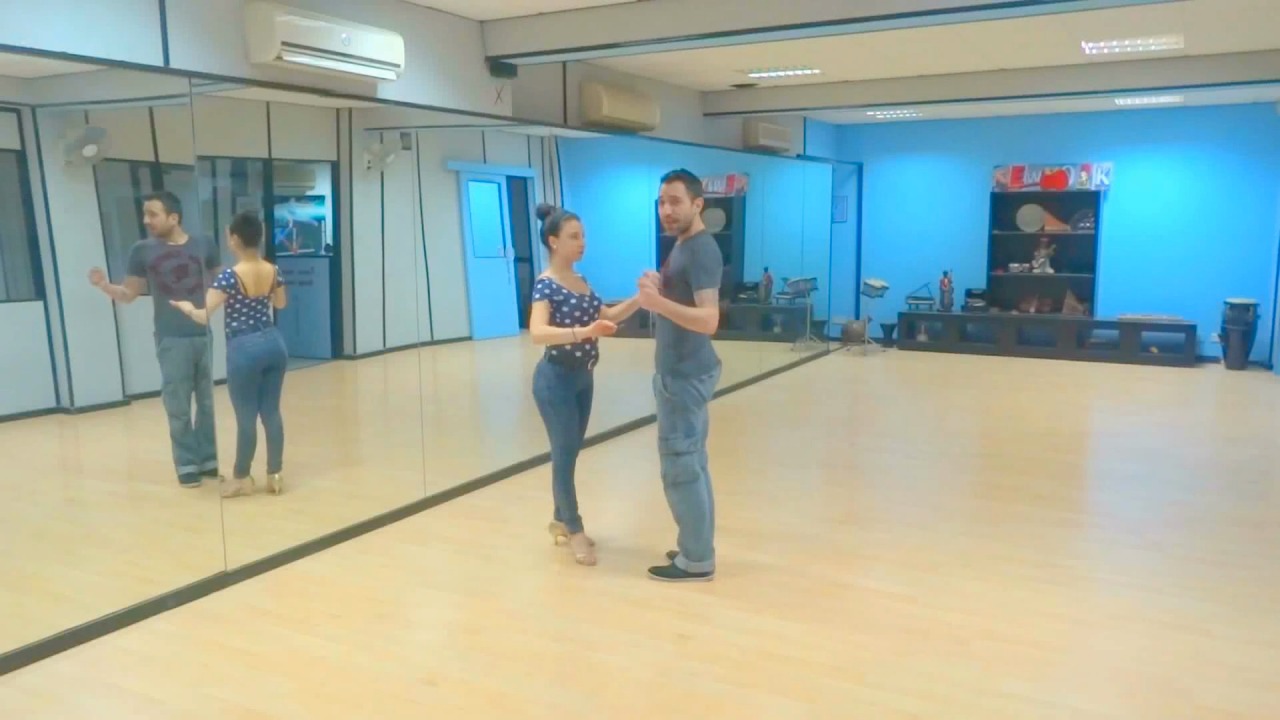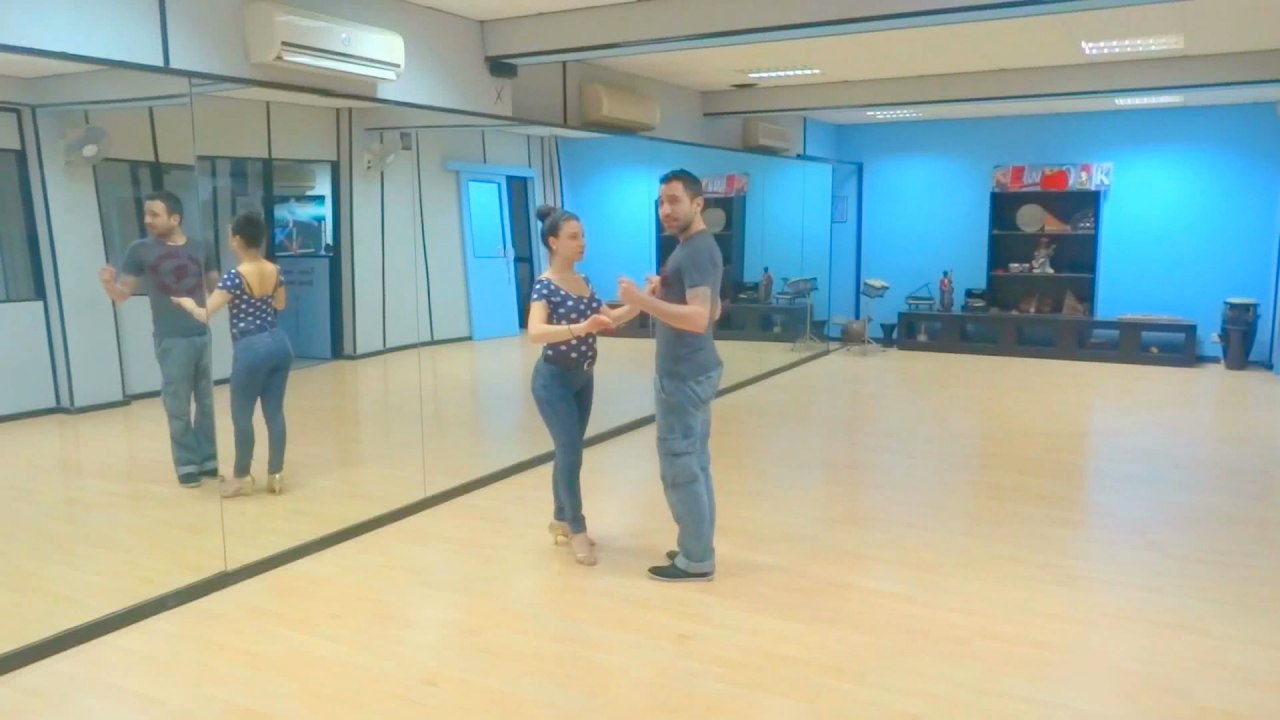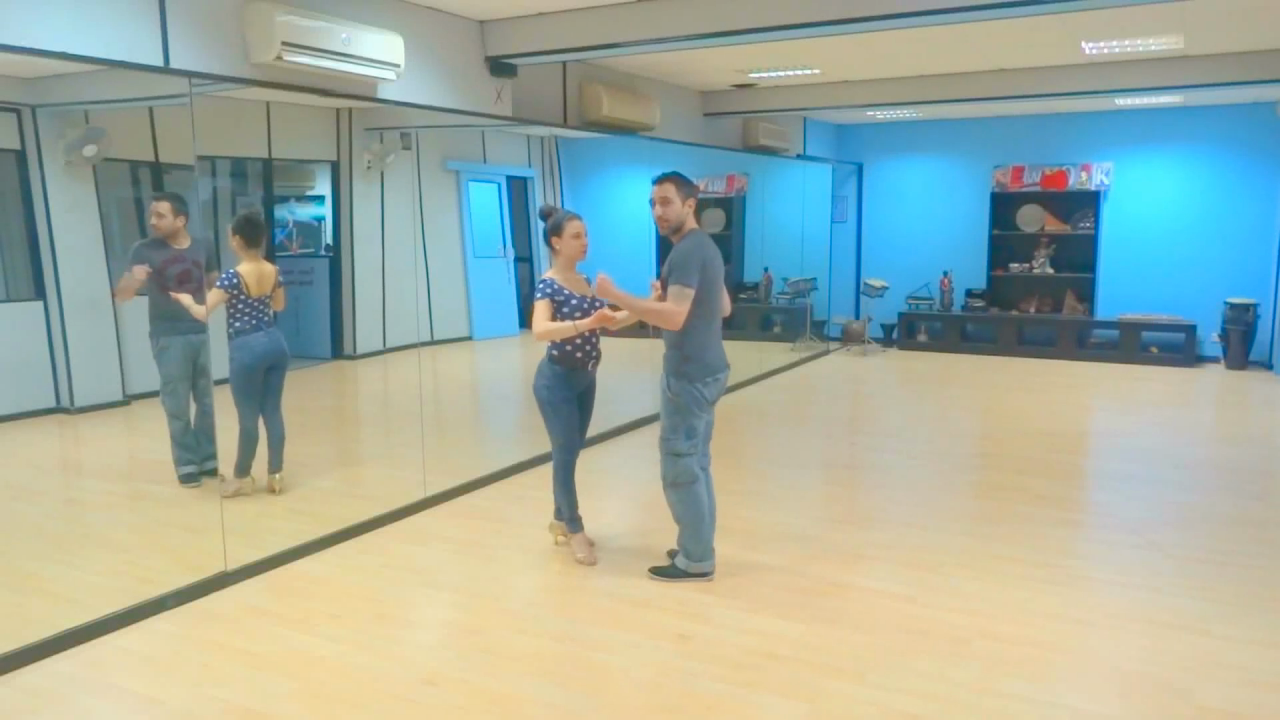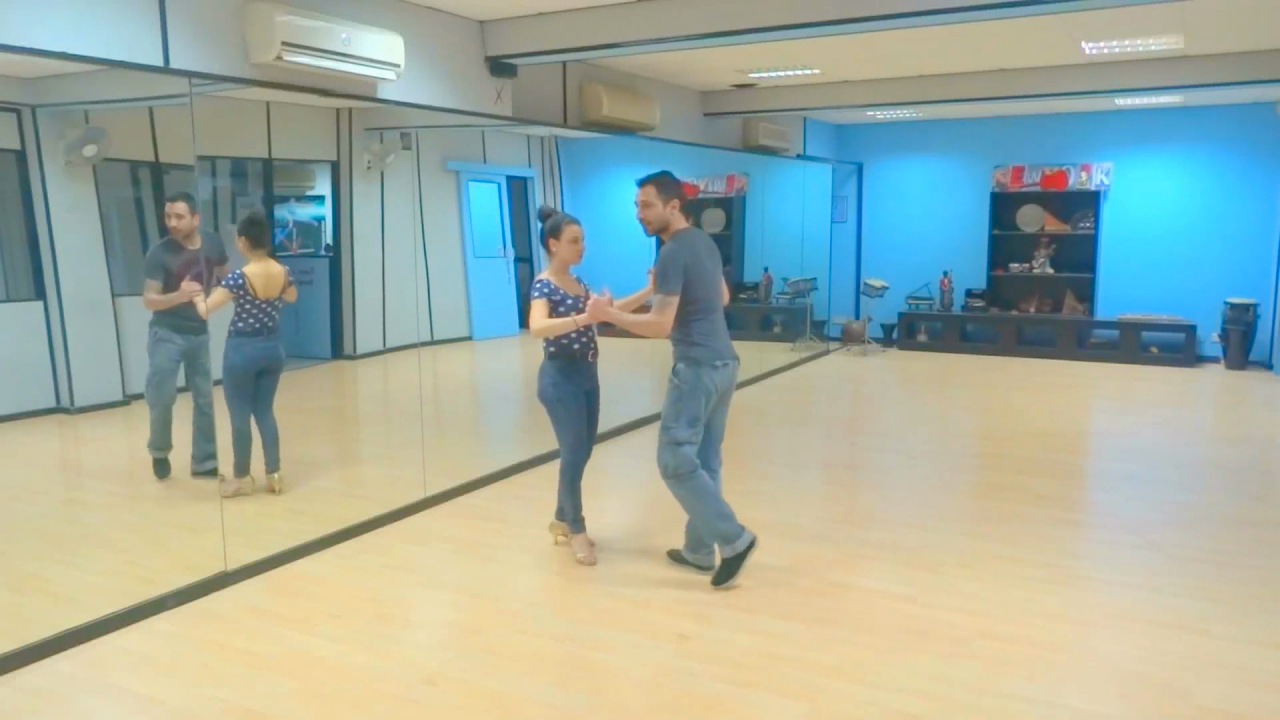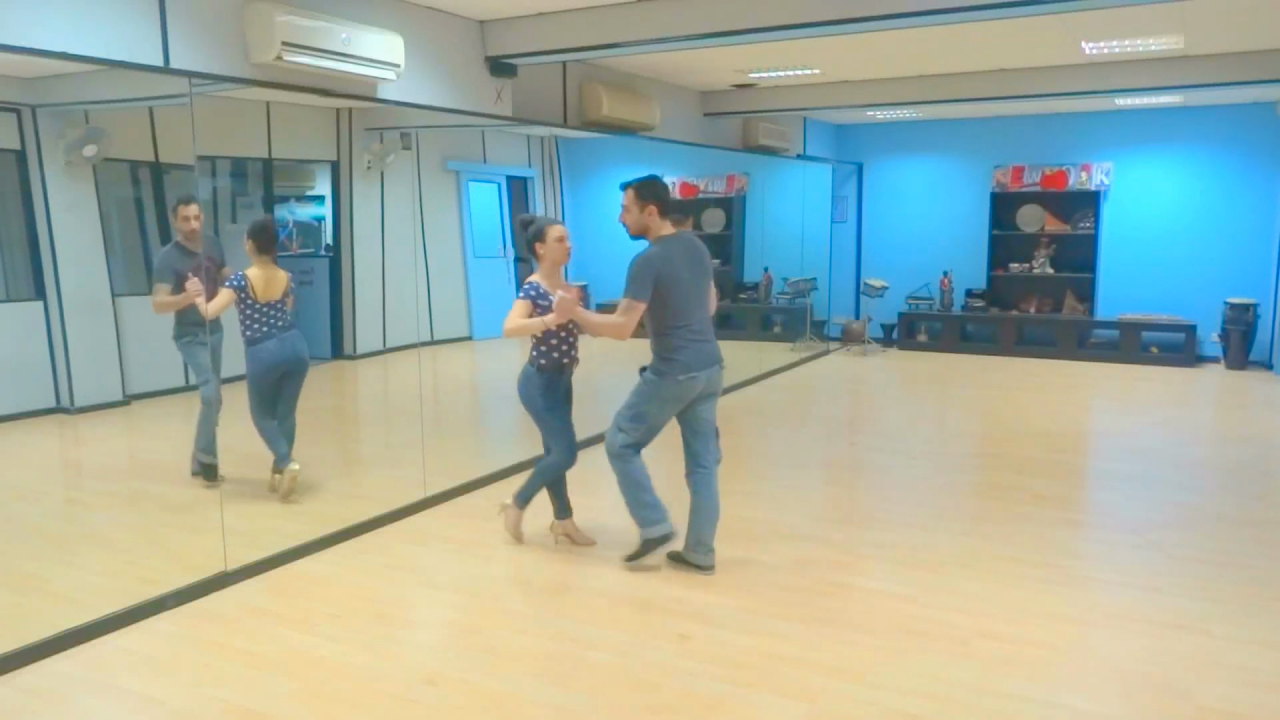
dt=0.5s
person 1, frame 1
left shoulder: (701, 250)
right shoulder: (682, 246)
left elbow: (708, 319)
left wrist: (660, 304)
right wrist: (661, 288)
left hip: (685, 375)
right hip: (679, 371)
left knee: (679, 467)
right knee: (691, 463)
left ankle: (696, 560)
right ankle: (696, 549)
person 1, frame 2
left shoulder: (698, 250)
right shoulder: (691, 247)
left elbow: (698, 318)
right elbow: (714, 310)
left wrist: (643, 301)
right wrist: (663, 291)
left hip: (684, 375)
right hip: (692, 371)
left knee: (679, 467)
right knee: (694, 464)
left ankle: (696, 561)
right ankle: (697, 548)
person 1, frame 3
left shoulder: (687, 251)
right shoulder: (704, 246)
left elbow: (674, 317)
right elbow: (725, 307)
left wrist: (617, 296)
right wrist: (667, 294)
left hip: (690, 376)
right hip: (709, 370)
left knee: (680, 468)
right knee: (695, 463)
left ankle: (695, 561)
right ankle: (697, 548)
person 1, frame 4
left shoulder: (672, 253)
right shoulder: (703, 242)
left elbow: (660, 325)
left wrist: (608, 314)
left hip: (697, 367)
right hip: (724, 362)
left knee: (676, 461)
right knee: (705, 460)
left ankle: (732, 539)
right ankle: (699, 550)
person 1, frame 5
left shoulder: (648, 261)
right shoulder: (698, 248)
left elbow: (621, 328)
left wrist: (574, 312)
left hip: (672, 374)
right hip: (710, 369)
left knee: (620, 444)
right knee: (703, 461)
left ankle: (655, 526)
right ankle: (700, 551)
person 2, frame 1
left shoulder: (580, 280)
right shoulder: (546, 285)
left elbow: (607, 317)
right elbow: (538, 332)
left wrist: (642, 296)
right wrist: (584, 332)
left hip: (583, 378)
right hip: (556, 379)
left knee: (571, 452)
right knee: (564, 454)
left ankle: (560, 521)
right ankle: (573, 529)
person 2, frame 2
left shoulder: (583, 281)
right shoulder: (545, 285)
left elbow: (610, 319)
right elbow: (535, 332)
right wrist: (580, 328)
left hip: (583, 377)
right hip: (554, 379)
left knee: (569, 451)
right knee: (570, 453)
left ankle: (561, 520)
right ankle: (576, 529)
person 2, frame 3
left shoulder: (584, 281)
right shoulder: (547, 285)
left elbow: (612, 321)
right elbow: (540, 330)
right wrist: (586, 324)
left hip: (585, 378)
right hip: (557, 379)
left knee: (572, 452)
right knee: (565, 454)
left ankle: (562, 520)
right ankle: (574, 530)
person 2, frame 4
left shoulder: (577, 282)
right shoulder: (543, 286)
left elbow: (611, 310)
right elbow: (537, 328)
left wrist: (649, 291)
right wrist: (582, 318)
left hip: (587, 375)
right hip: (560, 377)
left knee: (582, 452)
right knee: (574, 454)
left ankle: (562, 521)
right ankle: (576, 531)
person 2, frame 5
left shoulder: (564, 286)
right shoulder: (533, 289)
right elbow: (510, 328)
right wrist: (552, 319)
left hip: (562, 380)
right hip: (541, 382)
left knee: (558, 452)
right knee: (565, 454)
left ankle: (563, 520)
right ankle: (516, 505)
person 3, frame 1
left shoulder: (204, 245)
right shoulder: (143, 251)
right elbow: (128, 294)
right wrist: (104, 285)
left hip: (203, 335)
right hip: (171, 339)
left knee: (205, 401)
right knee: (178, 405)
left ankle: (207, 460)
right ankle: (186, 465)
person 3, frame 2
left shoulder: (203, 248)
right shoulder: (140, 250)
left elbow: (215, 288)
right elbow: (123, 294)
right wrist: (108, 284)
left hip: (202, 335)
right hip: (171, 339)
left knee: (205, 401)
right knee: (178, 405)
left ankle: (207, 460)
right ankle: (186, 465)
person 3, frame 3
left shoulder: (205, 248)
right shoulder: (144, 250)
left elbow: (214, 287)
right elbow: (122, 294)
right wrist: (133, 281)
left hip: (199, 334)
right hip: (168, 338)
left knee: (205, 400)
right knee: (177, 405)
left ankle: (206, 461)
right ankle: (186, 465)
person 3, frame 4
left shoulder: (213, 244)
right shoulder: (159, 253)
left elbow: (225, 277)
right elbow: (149, 300)
right wrist: (179, 295)
left hip: (199, 334)
right hip: (166, 334)
left knee: (204, 400)
right knee: (161, 397)
left ankle: (204, 461)
right ankle: (159, 452)
person 3, frame 5
left shoulder: (213, 245)
right shoulder: (168, 257)
right elbow: (158, 305)
right wrist: (187, 297)
left hip: (215, 332)
right hip: (191, 337)
left knee: (211, 396)
right knee: (212, 394)
left ankle: (202, 460)
right ankle: (205, 456)
person 4, frame 1
left shoulder: (230, 276)
right shoulder: (273, 271)
left elbow: (203, 316)
left wrist: (185, 307)
left hip: (244, 349)
right hip: (274, 343)
left knee: (246, 417)
right knee: (271, 412)
left ankle: (242, 477)
right ankle: (274, 475)
person 4, frame 2
left shoulder: (234, 277)
right shoulder: (275, 271)
left elbow: (205, 315)
left wrist: (187, 303)
left hip: (251, 349)
right hip: (280, 344)
left knee: (241, 417)
right knee: (275, 412)
left ankle: (242, 477)
right ankle: (275, 474)
person 4, frame 3
left shoulder: (233, 277)
right shoulder: (274, 272)
left elbow: (203, 313)
left wrist: (186, 301)
left hip: (247, 349)
right hip: (276, 343)
left knee: (248, 417)
right knee: (273, 412)
left ankle: (243, 477)
right ankle: (275, 475)
person 4, frame 4
left shoulder: (239, 277)
right shoulder: (283, 272)
left elbow: (205, 311)
right elbow: (292, 297)
left wrist: (197, 295)
left hip: (242, 351)
right hip: (272, 348)
left knee: (240, 415)
right knee: (265, 412)
left ankle: (242, 477)
right ankle: (274, 474)
person 4, frame 5
left shoulder: (241, 280)
right shoulder: (287, 279)
left elbow: (209, 312)
left wrist: (197, 296)
left hip: (262, 354)
right hip: (295, 347)
left knee: (262, 416)
right knee: (286, 414)
left ankle: (290, 465)
right ankle: (278, 473)
